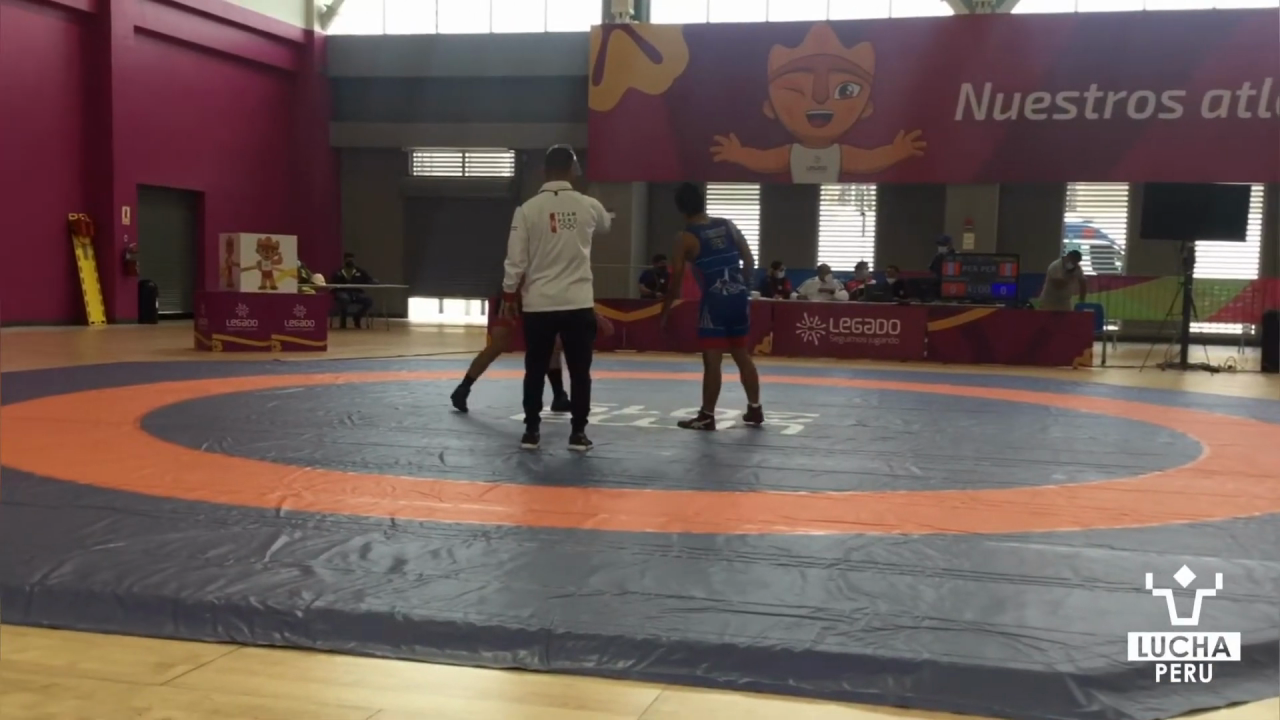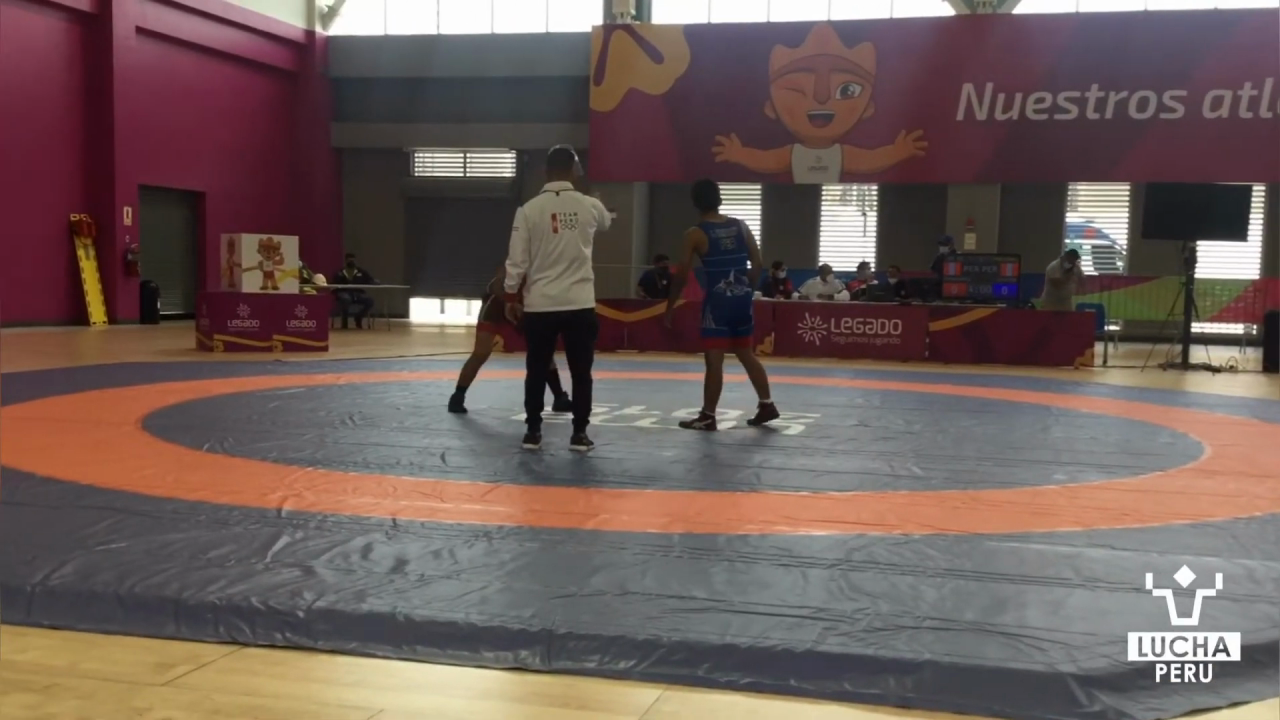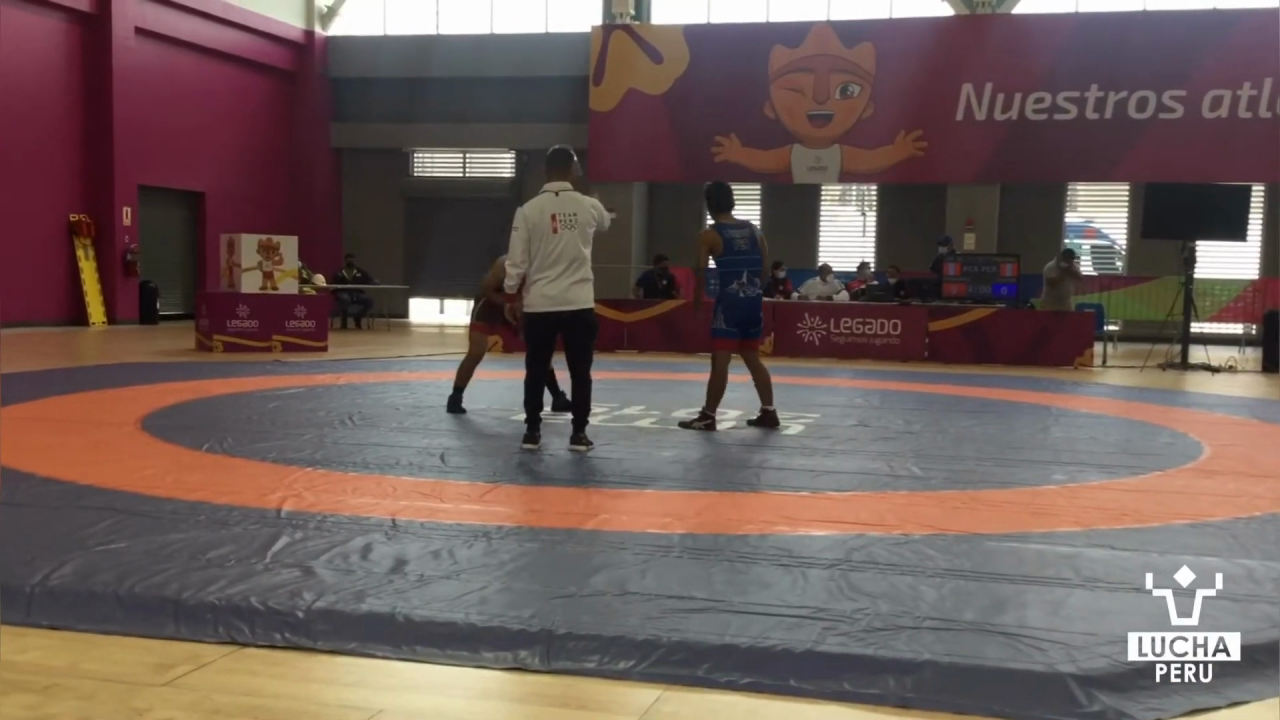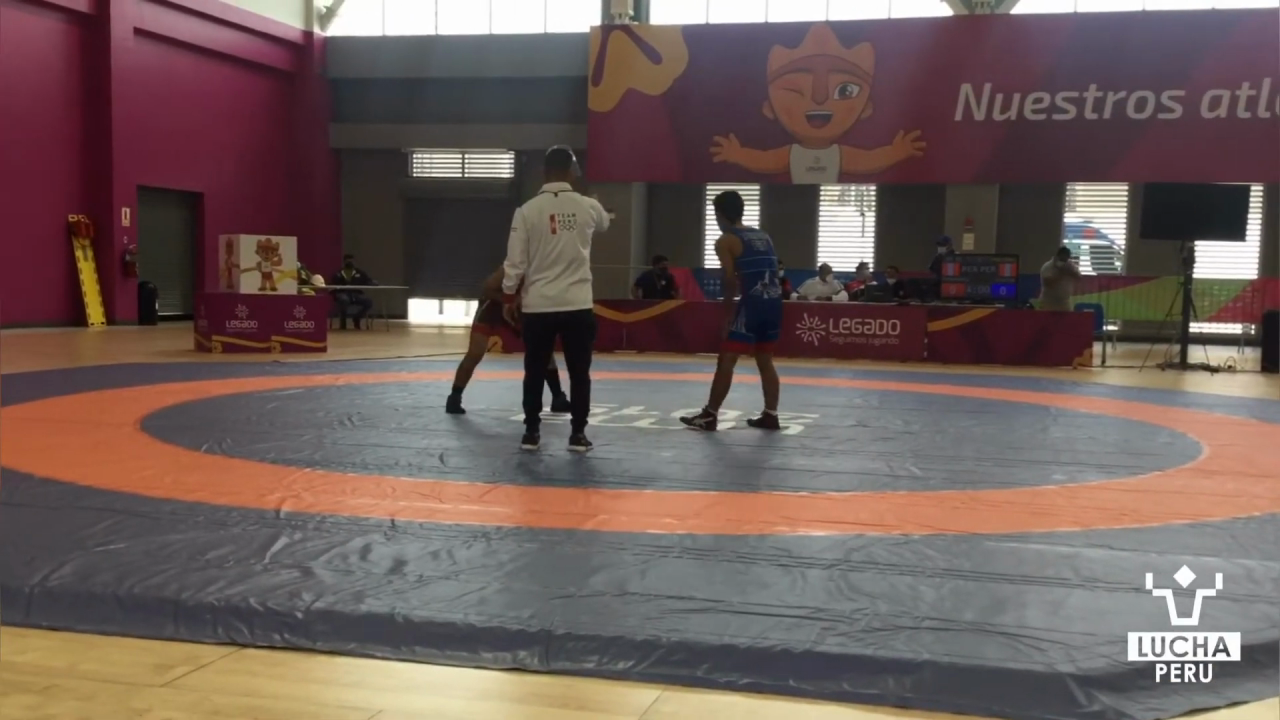
dt=0.2s
person 1, frame 1
left shoulder: (528, 209)
right shoulder: (589, 206)
left elbow: (516, 259)
right elbow: (605, 225)
left wrist: (509, 296)
left hip: (538, 304)
right hip: (578, 303)
left knee: (535, 370)
right knee: (579, 371)
left ankle: (532, 431)
right ankle: (578, 433)
person 1, frame 2
left shoulder: (530, 209)
right shoulder: (591, 206)
left elbow: (517, 260)
right elbow: (606, 223)
left wrist: (511, 296)
left hip: (540, 304)
right hip: (580, 303)
left knee: (537, 371)
right knee: (581, 372)
left ankle: (533, 432)
right ankle: (579, 434)
person 1, frame 3
left shoulder: (529, 209)
right shoulder: (590, 206)
left elbow: (517, 260)
right elbow: (605, 223)
left wrist: (511, 296)
left hip: (539, 304)
right hip: (579, 304)
left knee: (536, 371)
right knee: (580, 372)
left ankle: (532, 432)
right ankle: (579, 434)
person 1, frame 4
left shoulder: (527, 210)
right shoulder: (589, 206)
left elbow: (515, 261)
right elbow: (604, 223)
left wrist: (509, 297)
left hip: (537, 305)
right hip: (578, 304)
left knee: (535, 371)
right knee: (579, 372)
left ankle: (531, 432)
right ankle: (578, 434)
person 2, frame 1
left shoulder: (686, 238)
right shoulder: (729, 226)
left elbow: (677, 279)
right elbow: (749, 261)
left wrist: (665, 310)
left hip: (714, 300)
right hip: (738, 297)
left knee: (712, 360)
right knee: (742, 355)
left ankle: (707, 416)
right ankle: (755, 408)
person 2, frame 2
left shoulder: (695, 234)
right shoulder: (741, 227)
left elbow: (683, 275)
right elbow: (757, 264)
left wrist: (670, 307)
left hip: (717, 300)
right hip: (742, 298)
left knee: (714, 360)
right knee: (747, 354)
left ankle: (707, 417)
right ankle: (767, 406)
person 2, frame 3
left shoulder: (708, 236)
right shoulder: (753, 230)
left elbow: (700, 275)
right elbow: (764, 267)
left wrist: (697, 305)
left hip: (729, 301)
right hip: (754, 300)
left knee: (720, 361)
right knee: (752, 358)
left ankle: (708, 417)
right ankle: (769, 412)
person 2, frame 4
left shoulder: (725, 241)
right shoulder: (764, 236)
left elbow: (730, 278)
right elbow: (771, 272)
left wrist: (729, 306)
left hip: (753, 303)
right hip: (773, 301)
left knee: (727, 360)
right knee: (765, 361)
left ankle: (709, 415)
right ankle: (770, 415)
person 3, frame 1
left shoulder: (842, 154)
right shoulder: (789, 153)
left elbow: (869, 161)
right elbow: (762, 161)
left wrist: (896, 152)
right wrist: (738, 155)
person 3, frame 2
left shoulder: (844, 154)
right shoulder: (791, 154)
left elbow: (871, 161)
right elbow: (763, 161)
left wrist: (898, 152)
right wrist: (739, 155)
person 3, frame 3
left shoulder: (843, 154)
right shoulder: (790, 154)
left elbow: (871, 161)
right elbow: (763, 161)
left wrist: (897, 153)
right wrist: (738, 155)
person 3, frame 4
left shoulder: (842, 154)
right shoulder: (789, 154)
left elbow: (869, 161)
right elbow: (761, 161)
left wrist: (896, 153)
right wrist: (738, 155)
